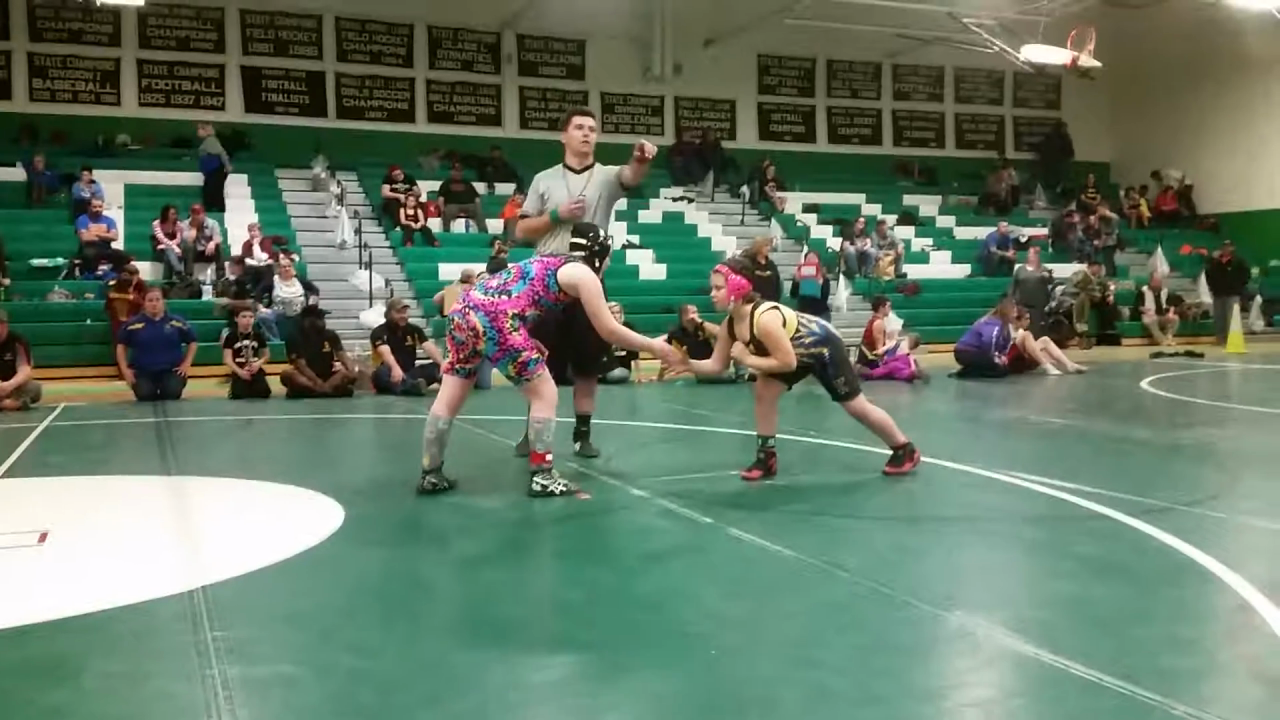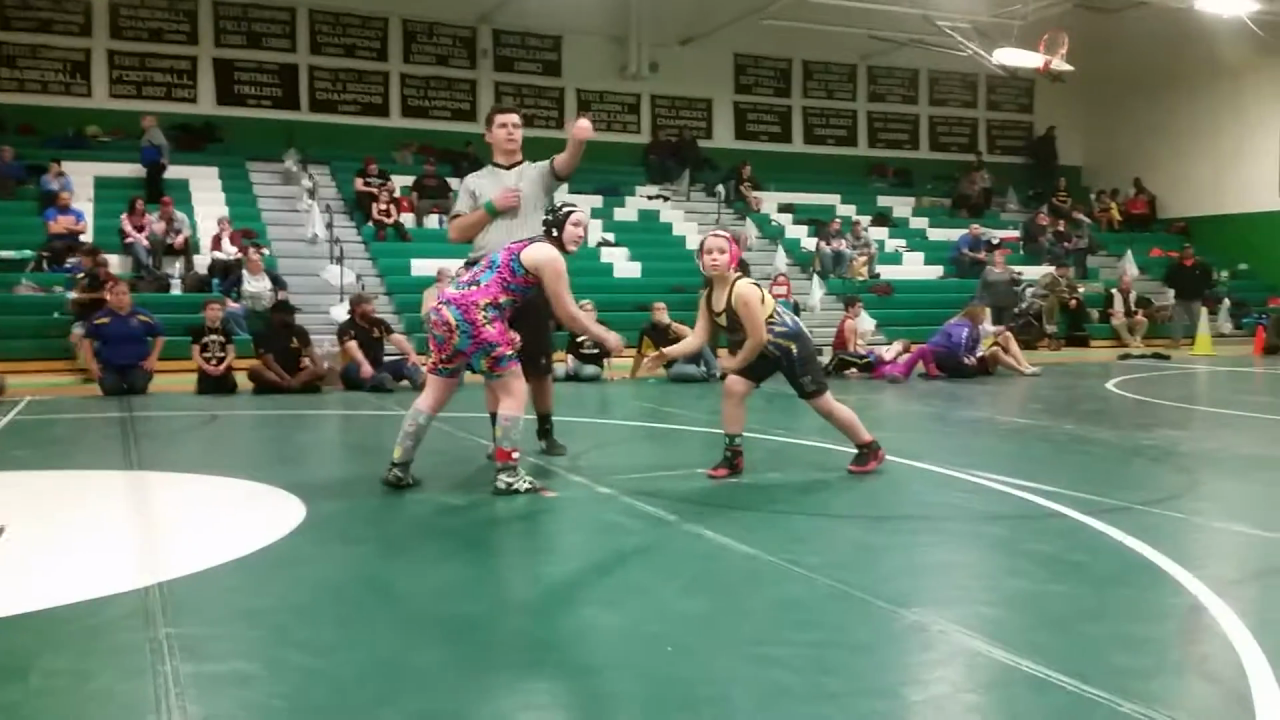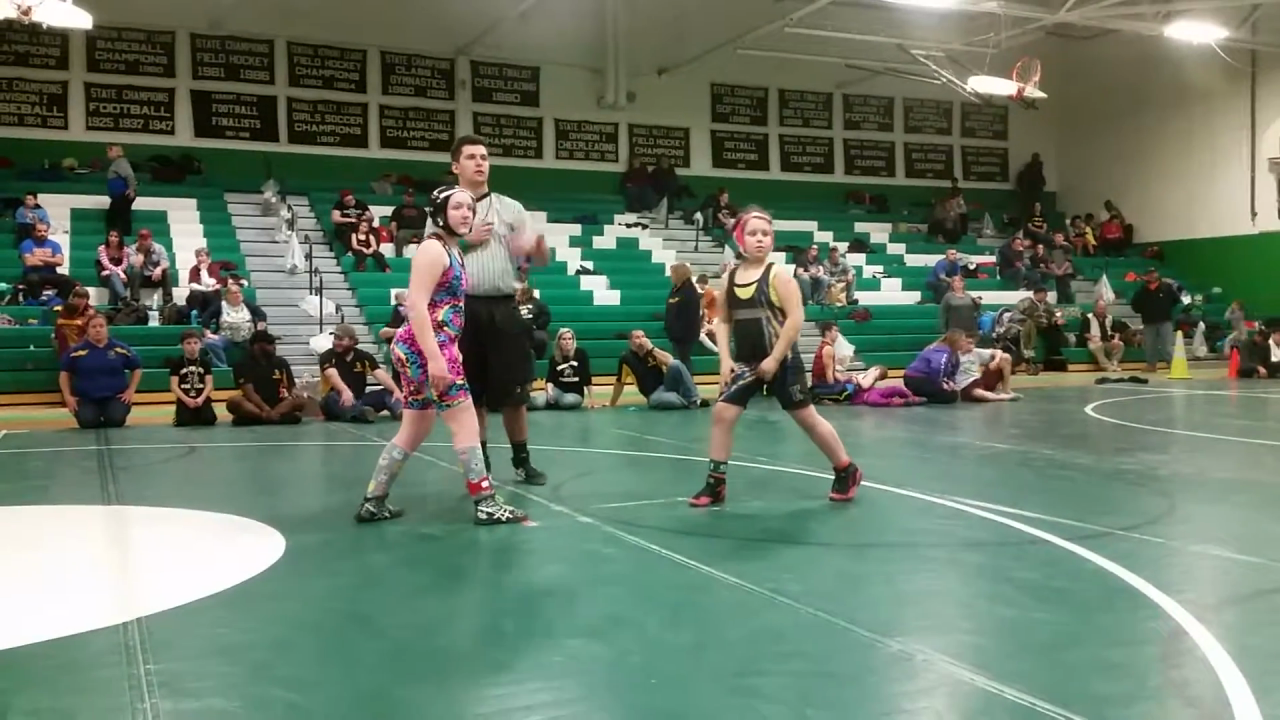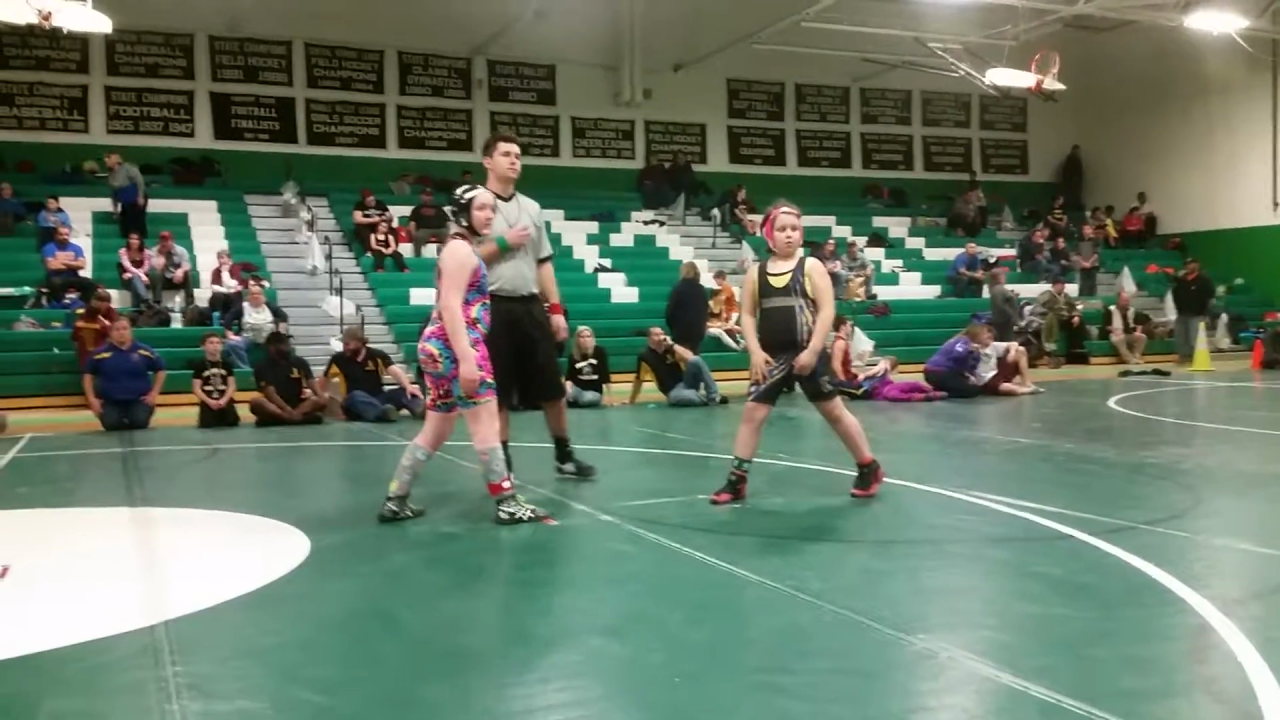
dt=1s
person 1, frame 1
left shoulder: (606, 177)
right shoulder: (543, 180)
left elbow: (631, 176)
right elbow: (521, 232)
left wrist: (640, 158)
right wrist: (555, 215)
left knee: (587, 366)
right knee: (541, 362)
left ankle: (582, 435)
person 1, frame 2
left shoulder: (538, 173)
right shoulder: (474, 182)
left elbow: (568, 161)
right elbow: (455, 233)
left wrist: (578, 136)
right wrist: (491, 207)
left knee: (538, 363)
left ankle: (546, 432)
person 1, frame 3
left shoulder: (511, 207)
left elbow: (541, 258)
left wrist: (534, 244)
right wrist: (463, 241)
left hip: (503, 308)
right hip: (463, 310)
left knee: (514, 392)
right knee: (472, 395)
left ankle: (522, 460)
right ankle: (482, 465)
person 1, frame 4
left shoulder: (532, 208)
left wrist: (556, 308)
right wrist: (502, 243)
left hip: (530, 307)
right hip: (494, 308)
left knee: (551, 386)
right knee: (497, 393)
left ankle: (564, 456)
right ankle: (502, 461)
person 2, frame 1
left shoulder: (549, 263)
right shoulder: (582, 274)
right elbow: (608, 330)
left wrist: (529, 343)
right wrist: (653, 346)
left hip: (464, 310)
right hip: (495, 320)
left knee: (449, 397)
right knee: (544, 394)
left ankle: (431, 475)
right ankle: (542, 476)
person 2, frame 2
left shoulder: (529, 247)
right shoulder: (549, 254)
right elbow: (567, 313)
left wrist: (506, 334)
right wrist: (605, 336)
left hip: (445, 309)
right hip: (472, 316)
left knee: (434, 392)
right knee: (515, 391)
left ankle: (398, 467)
right ankle: (508, 474)
person 2, frame 3
left shoulder: (452, 251)
right shoulder: (433, 248)
right elbow: (417, 306)
left wrist: (452, 349)
right wrist: (435, 356)
left hip: (422, 350)
right hip: (423, 349)
left knee: (412, 432)
right knee: (466, 422)
left ankle: (373, 502)
right ankle: (486, 503)
person 2, frame 4
left shoulder: (463, 249)
right shoulder: (460, 248)
right elbow: (451, 308)
right wrist: (467, 358)
left hip: (439, 347)
right hip: (453, 347)
left knee: (435, 431)
right knee: (486, 424)
left ankle: (394, 501)
right ankle: (507, 504)
person 3, frame 1
left shoulder: (765, 319)
right shoulder: (729, 325)
left elbow: (787, 362)
right elbow: (717, 365)
left wrist: (747, 359)
right wrist: (688, 364)
left hip: (823, 346)
right hip: (798, 351)
left knee: (856, 405)
right knee: (763, 392)
left ankle: (905, 449)
right ankle: (766, 458)
person 3, frame 2
left shoulder: (744, 290)
right shoulder: (708, 296)
left elbow: (758, 337)
right elbow: (698, 338)
left wrist: (736, 362)
right wrist: (666, 353)
left hip: (791, 344)
right hip: (764, 349)
left knee: (822, 402)
right knee: (732, 388)
left ankle: (870, 448)
right ankle: (733, 457)
person 3, frame 3
left shoulder: (778, 274)
right shoulder: (729, 279)
left elbow: (795, 319)
right elbow: (723, 321)
left wrist: (775, 358)
right wrist: (725, 358)
left hip: (782, 360)
right hip: (745, 361)
left knee: (807, 418)
right knee: (722, 413)
left ankle: (847, 471)
right ankle: (715, 484)
person 3, frame 4
left shoulder: (811, 267)
right shoulder: (756, 272)
left elbow: (827, 310)
right elbow: (747, 315)
left wrist: (813, 351)
right wrist: (755, 352)
left hip: (806, 353)
right hip: (771, 356)
left knee: (833, 411)
right knee: (752, 413)
left ankle: (870, 469)
right ankle: (736, 481)
